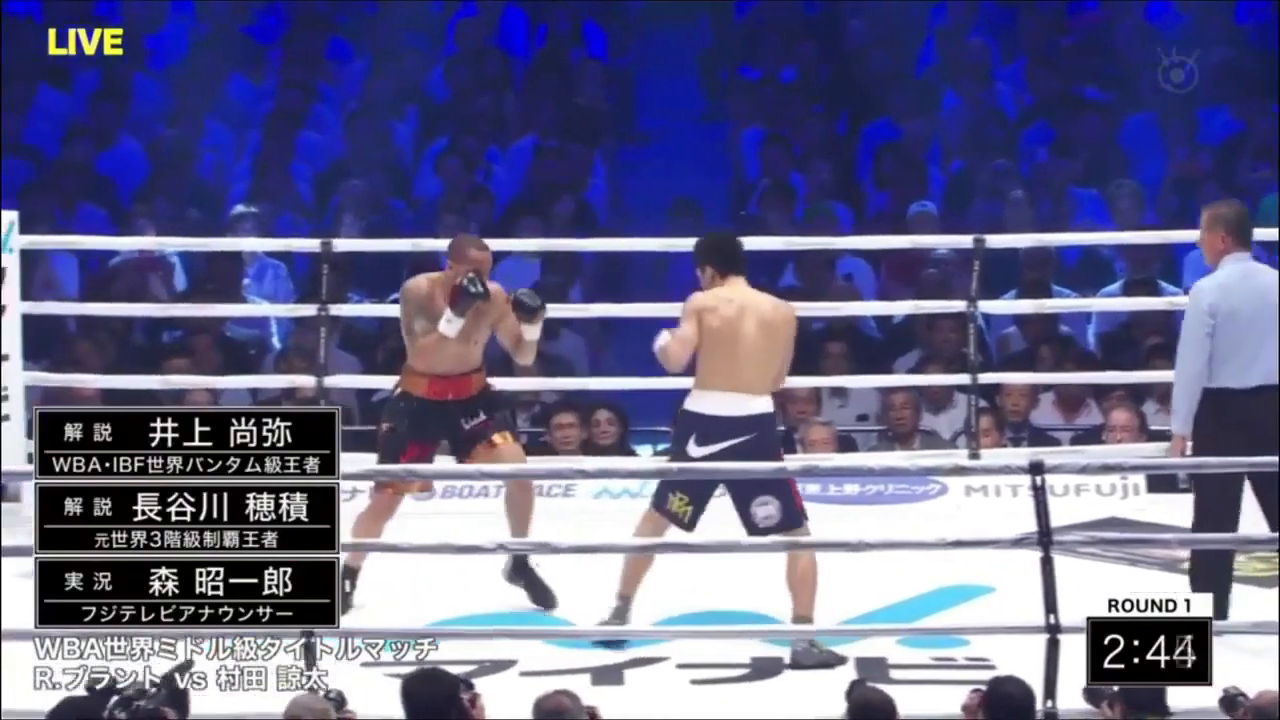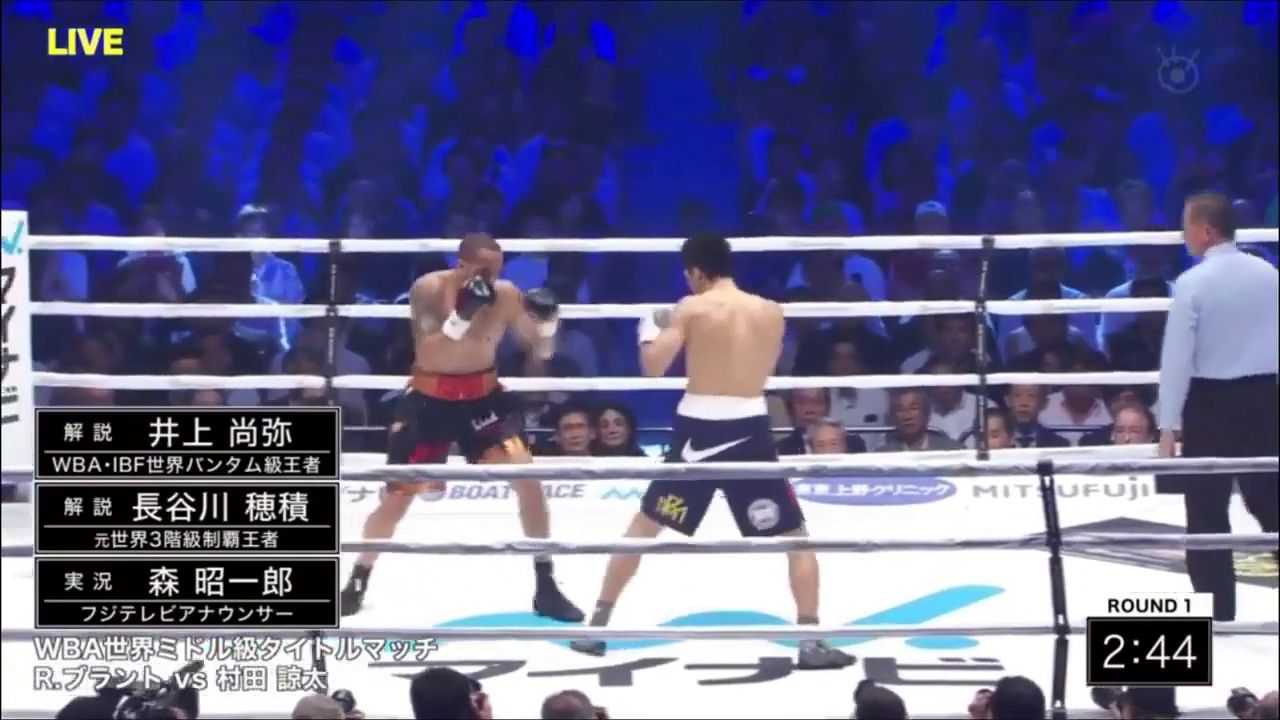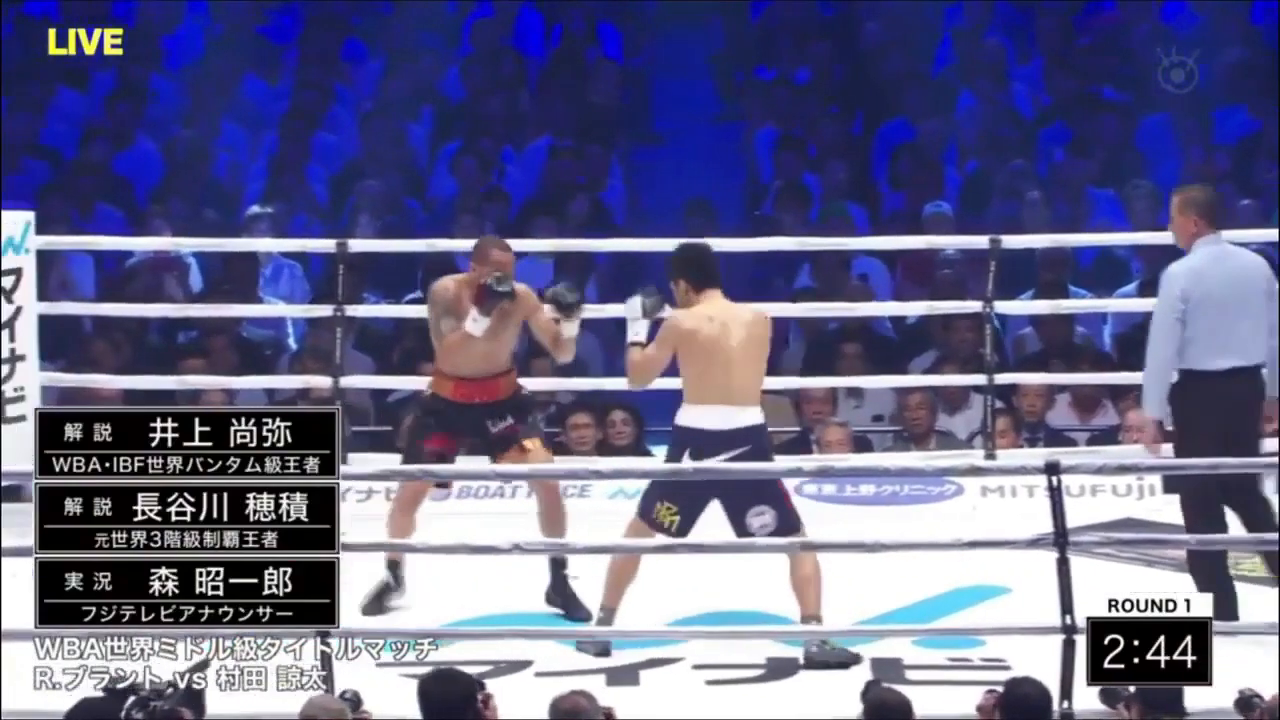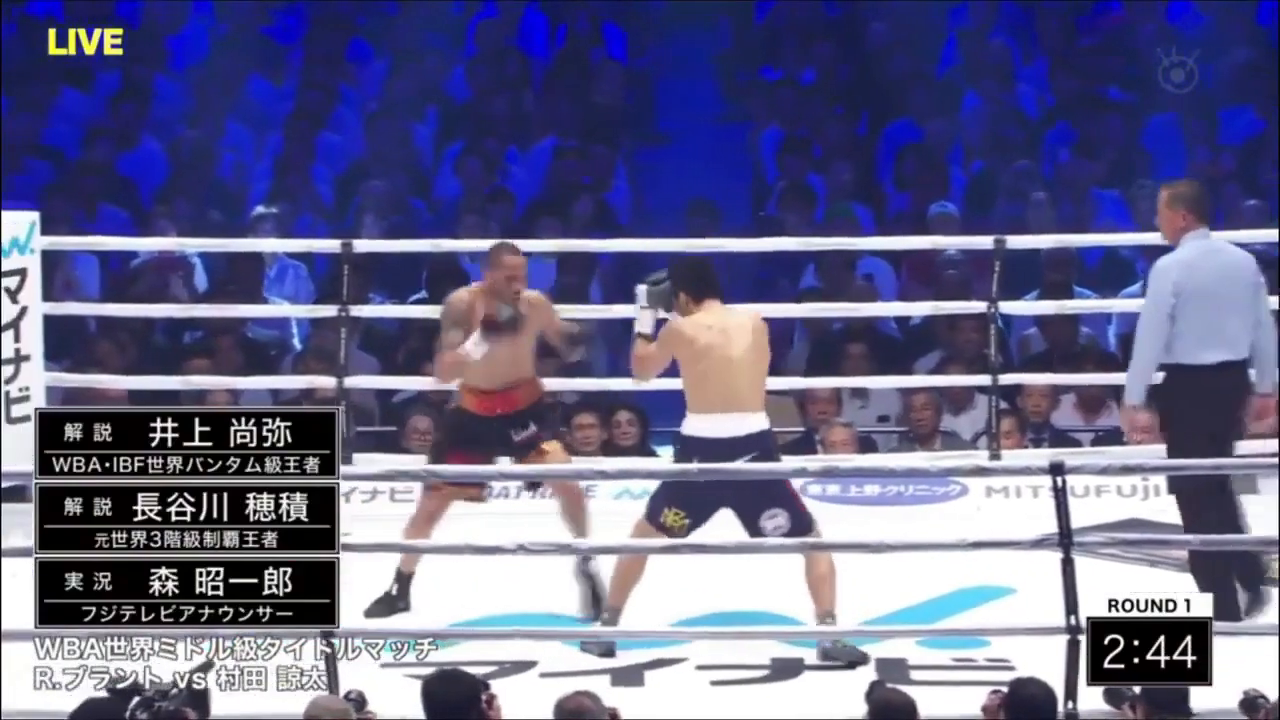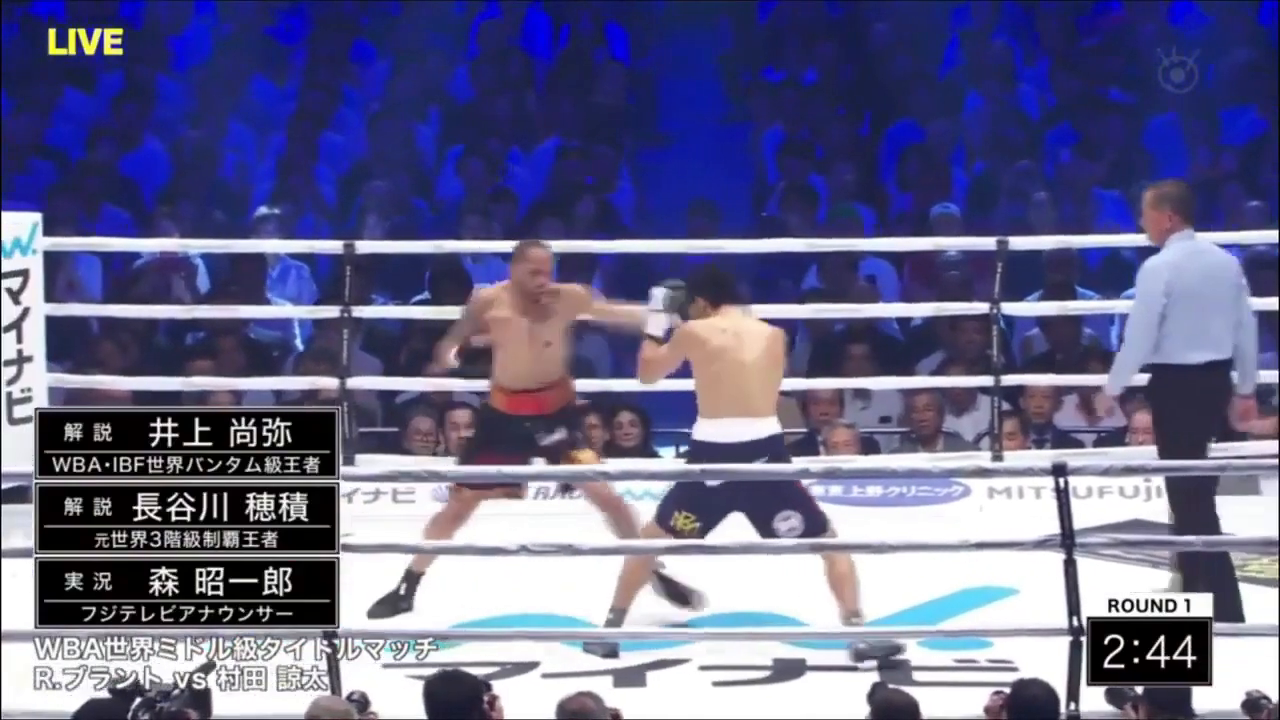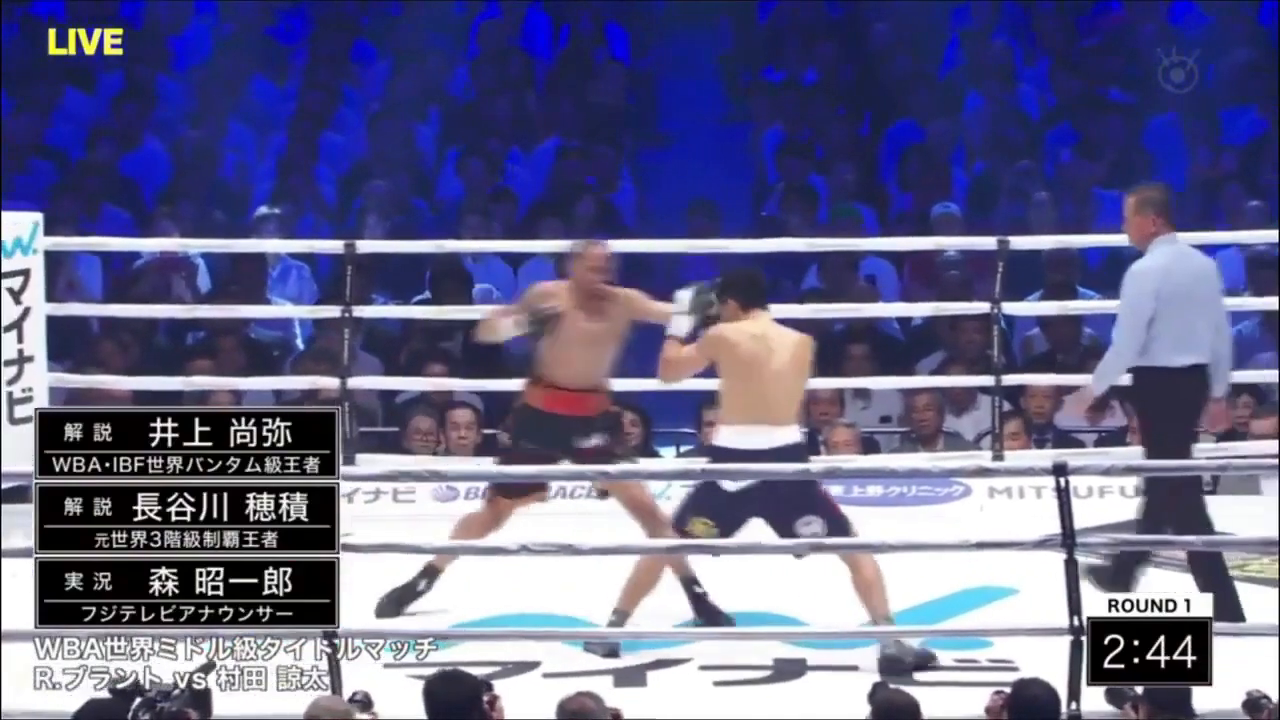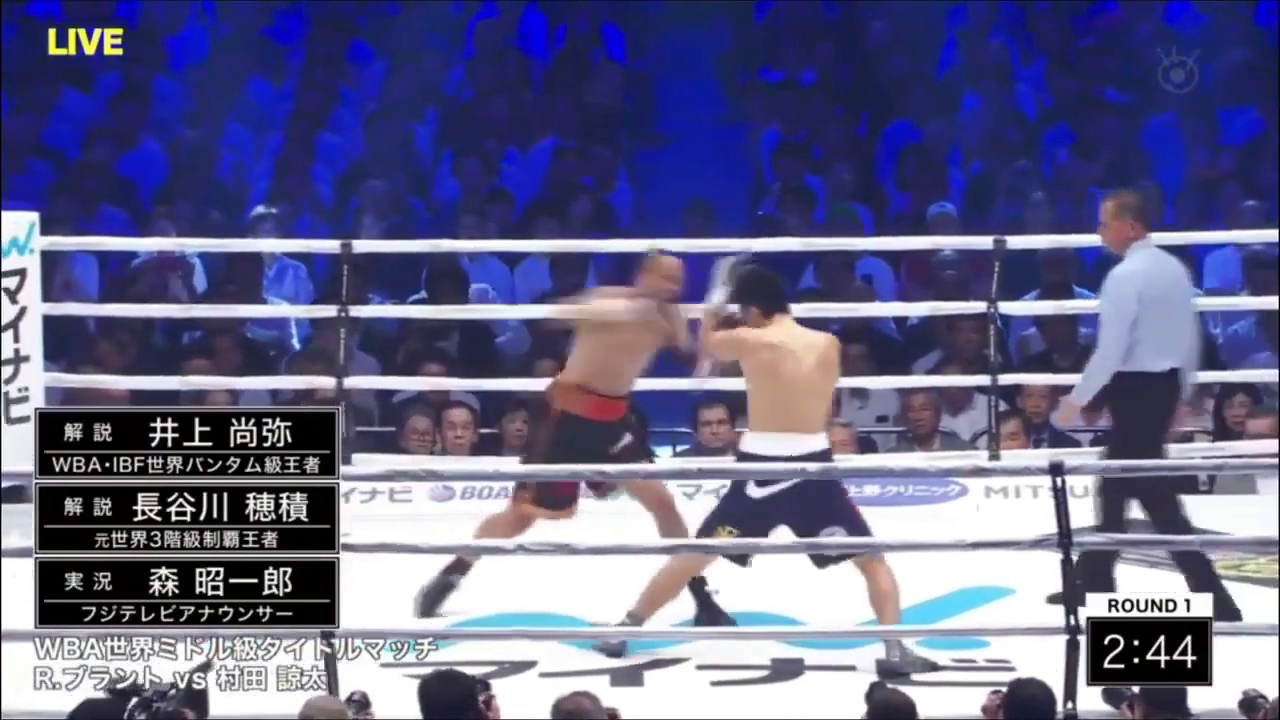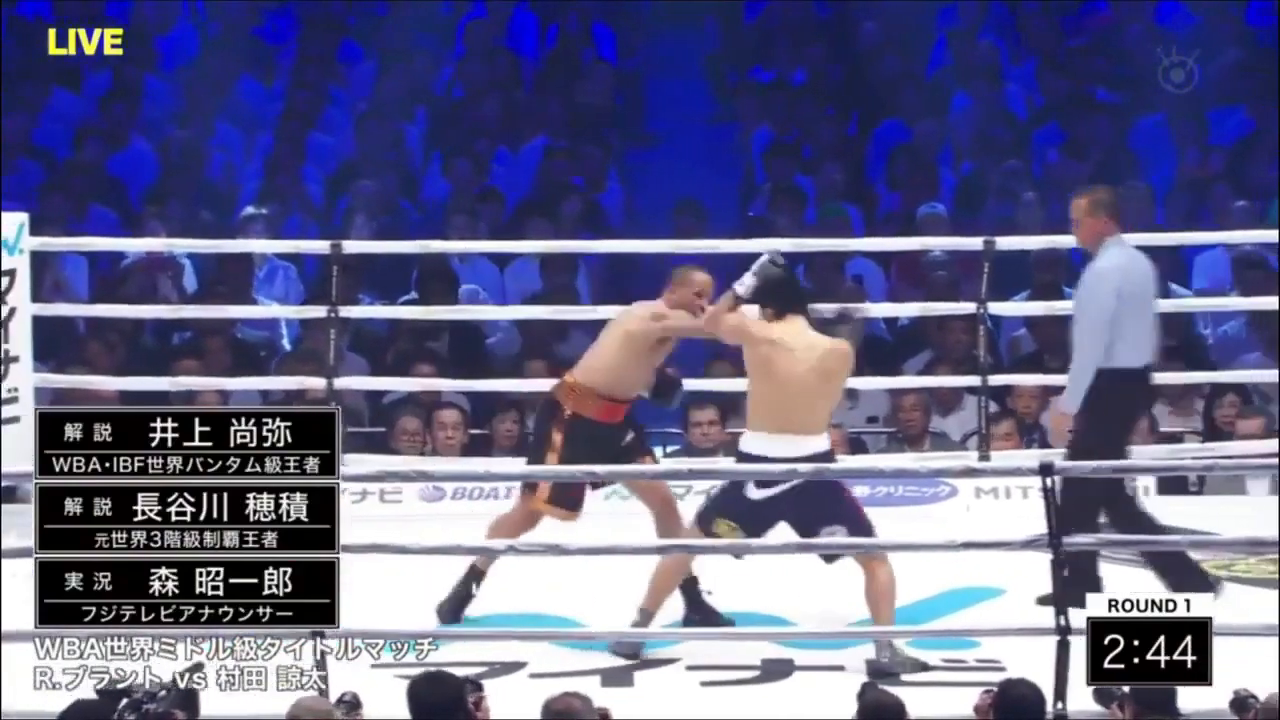
dt=0.1s
person 1, frame 1
left shoulder: (1208, 290)
left elbow: (1191, 365)
left wrist: (1180, 428)
left hip: (1225, 409)
left knee: (1214, 513)
left ankle: (1207, 610)
person 1, frame 2
left shoulder: (1192, 282)
left elbow: (1176, 358)
left wrist: (1168, 424)
left hip: (1211, 401)
left knee: (1206, 510)
left ankle: (1215, 608)
person 1, frame 3
left shoulder: (1181, 273)
left elbow: (1164, 347)
left wrist: (1151, 411)
left hip: (1200, 391)
left knee: (1200, 497)
right knee: (1244, 492)
left ankle: (1221, 604)
person 1, frame 4
left shoulder: (1170, 267)
right shoulder: (1243, 260)
left elbow: (1150, 339)
left wrist: (1133, 399)
left hip: (1188, 385)
right hip: (1232, 380)
left knee: (1196, 496)
right knee: (1215, 486)
left ankle: (1223, 601)
person 1, frame 5
left shoulder: (1159, 267)
right shoulder: (1226, 262)
left elbow: (1139, 338)
right elbow: (1246, 330)
left wrist: (1111, 389)
right wrist: (1246, 389)
left hip: (1176, 383)
right hip: (1216, 379)
left knee: (1191, 491)
right knee: (1191, 483)
left ankle: (1225, 601)
right ankle: (1198, 578)
person 1, frame 6
left shoulder: (1145, 271)
right shoulder: (1204, 264)
left elbow: (1127, 342)
right elbow: (1221, 334)
left wrist: (1093, 390)
right wrist: (1218, 394)
left hip: (1159, 386)
right hip: (1195, 382)
left knee: (1179, 492)
right knee: (1166, 485)
left ankle: (1223, 600)
right ankle: (1122, 570)
person 1, frame 7
left shoulder: (1125, 275)
right shoulder: (1174, 268)
left elbow: (1110, 348)
right elbow: (1189, 336)
left wrist: (1078, 398)
right wrist: (1183, 392)
left hip: (1137, 390)
right hip: (1164, 386)
left knee: (1160, 499)
right knee: (1116, 483)
left ankle: (1214, 597)
right ankle: (1092, 577)
person 1, frame 8
left shoulder: (1102, 271)
right shoulder: (1139, 263)
left elbow: (1091, 345)
left wrist: (1066, 407)
left hip: (1109, 386)
right hip: (1132, 380)
left knee: (1103, 493)
right knee: (1084, 484)
left ankle: (1187, 578)
right ankle: (1079, 580)
person 2, frame 1
left shoulder: (702, 303)
right shoulder: (783, 312)
left elbow: (675, 360)
left wrist: (665, 339)
left hip: (703, 428)
right hip: (755, 430)
left knee: (653, 523)
right knee: (796, 537)
left ankle: (618, 615)
right ankle: (804, 641)
person 2, frame 2
left shoulder: (691, 308)
right shoulder: (771, 313)
left elbow: (654, 366)
left wrist: (648, 331)
left hip: (698, 432)
right hip: (748, 433)
left knee: (643, 527)
right knee: (794, 537)
left ankle: (599, 623)
right ankle: (811, 640)
person 2, frame 3
left shoulder: (681, 323)
right shoulder: (758, 321)
left elbow: (638, 377)
left wrist: (637, 324)
left hip: (695, 443)
right hip: (748, 442)
left knee: (637, 534)
right knee: (796, 542)
left ankle: (601, 629)
right ankle: (816, 638)
person 2, frame 4
left shoulder: (682, 329)
right shoulder: (758, 326)
left elbow: (642, 370)
left wrist: (645, 313)
left hip: (702, 450)
right hip: (754, 448)
left knee: (644, 535)
right knee: (810, 541)
left ankle: (606, 629)
right ankle: (829, 636)
person 2, frame 5
left shoulder: (693, 333)
right shoulder: (775, 336)
left elbow: (648, 373)
left wrist: (658, 316)
left hip: (712, 457)
right hip: (765, 455)
left knee: (652, 540)
right knee: (829, 545)
left ankle: (610, 630)
right ankle: (859, 634)
person 2, frame 6
left shoulder: (723, 336)
right shoulder: (802, 342)
left elbow: (668, 372)
left wrist: (682, 321)
left hip: (733, 461)
right hip: (787, 459)
right knee: (853, 550)
left ankle: (613, 629)
right ankle: (891, 642)
person 2, frame 7
left shoulder: (750, 340)
right shoulder: (829, 343)
left elbow: (703, 344)
left wrist: (719, 296)
left hip: (759, 469)
right hip: (814, 469)
left knee: (694, 554)
right knee: (871, 559)
left ankle: (626, 629)
right ankle: (894, 651)
person 2, frame 8
left shoulder: (757, 334)
right shoulder: (841, 351)
left elbow: (712, 322)
left wrist: (749, 280)
left hip: (757, 468)
left knee: (690, 542)
right knee: (874, 557)
left ankle: (636, 630)
right ankle: (886, 651)
person 3, frame 1
left shoulder: (494, 296)
right shoulder: (417, 291)
left elbow: (523, 356)
right elbow: (420, 358)
left wrist: (532, 324)
right wrist: (455, 313)
left hip: (471, 395)
right hip: (418, 399)
right knee: (385, 499)
left ankle: (521, 564)
right ankle: (348, 579)
person 3, frame 2
left shoulder: (506, 294)
right shoulder: (428, 288)
left elbow: (541, 352)
right elbow: (427, 357)
left wrist: (547, 321)
right wrist: (462, 315)
left hip: (484, 395)
right hip: (430, 399)
left knee: (528, 480)
right knee: (396, 499)
left ankle: (545, 583)
right ankle: (359, 579)
person 3, frame 3
left shoulder: (522, 297)
right shoulder: (445, 292)
left elbow: (563, 354)
right elbow: (447, 357)
left wrist: (570, 319)
right wrist: (482, 313)
left hip: (503, 398)
right hip: (451, 400)
left knee: (546, 483)
right knee: (410, 491)
left ankle: (559, 579)
right ankle: (394, 575)
person 3, frame 4
left shoulder: (535, 304)
right shoulder: (460, 304)
left elbow: (562, 340)
right elbow: (444, 372)
left wrist: (572, 339)
right wrist: (483, 340)
left hip: (524, 408)
right hip: (473, 413)
left knee: (567, 484)
right knee: (430, 507)
left ankle: (584, 570)
right ankle: (399, 588)
person 3, frame 5
left shoulder: (568, 297)
right shoulder: (487, 299)
left elbow: (619, 315)
right elbow: (445, 355)
right wrist: (451, 351)
left hip: (556, 410)
right hip: (503, 415)
left knee: (603, 495)
right knee: (458, 506)
left ankle: (660, 577)
right ankle: (406, 589)
person 3, frame 6
left shoulder: (624, 302)
right shoulder: (548, 295)
left elbow: (676, 316)
right elbow: (485, 334)
right wrist: (518, 321)
left hip: (592, 415)
right hip: (540, 412)
left knee: (641, 502)
right knee: (495, 511)
left ankle: (695, 592)
right ankle: (423, 581)
person 3, frame 7
left shoulder: (666, 317)
right shoulder: (614, 299)
right elbow: (569, 314)
right wrist: (632, 308)
left hip: (613, 417)
right hip: (567, 415)
left knee: (662, 502)
right knee: (523, 514)
left ankle: (701, 595)
right ankle: (454, 572)
person 3, frame 8
left shoulder: (664, 321)
right shoulder: (659, 315)
left wrist: (660, 378)
left hip: (612, 417)
right hip: (574, 414)
left knee: (663, 499)
right knee: (531, 511)
left ankle: (693, 599)
right ankle: (470, 582)
